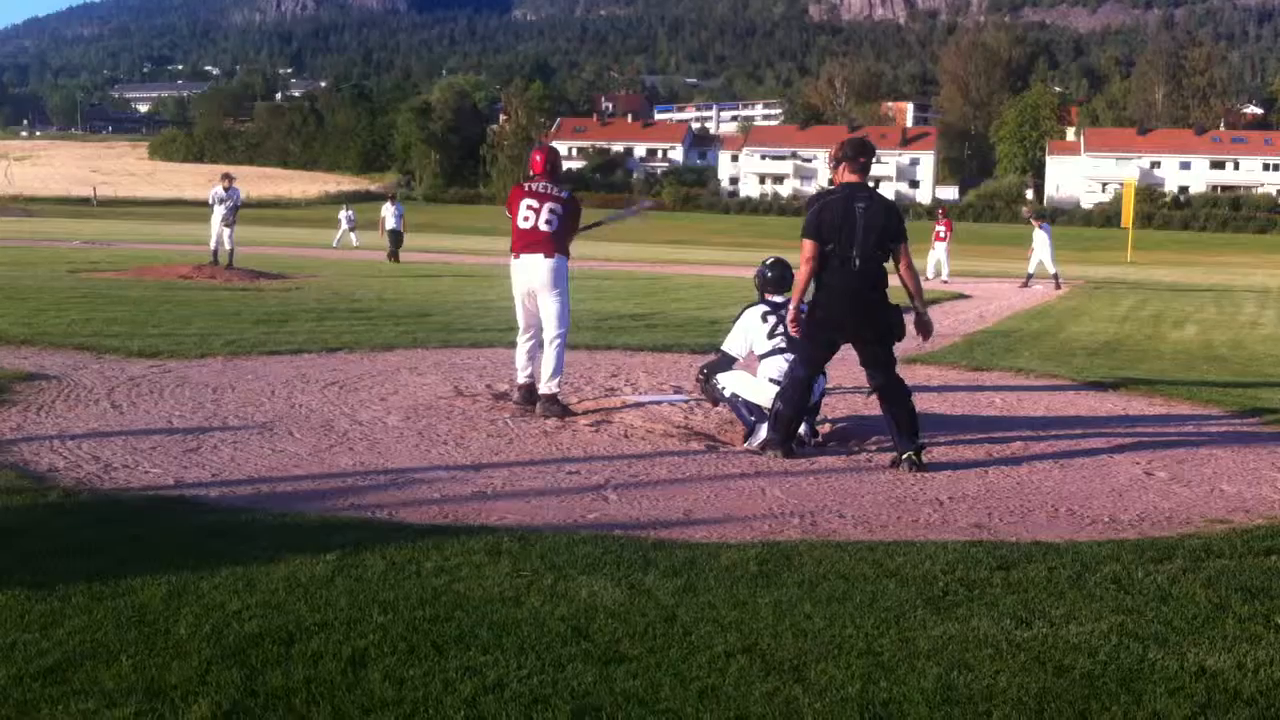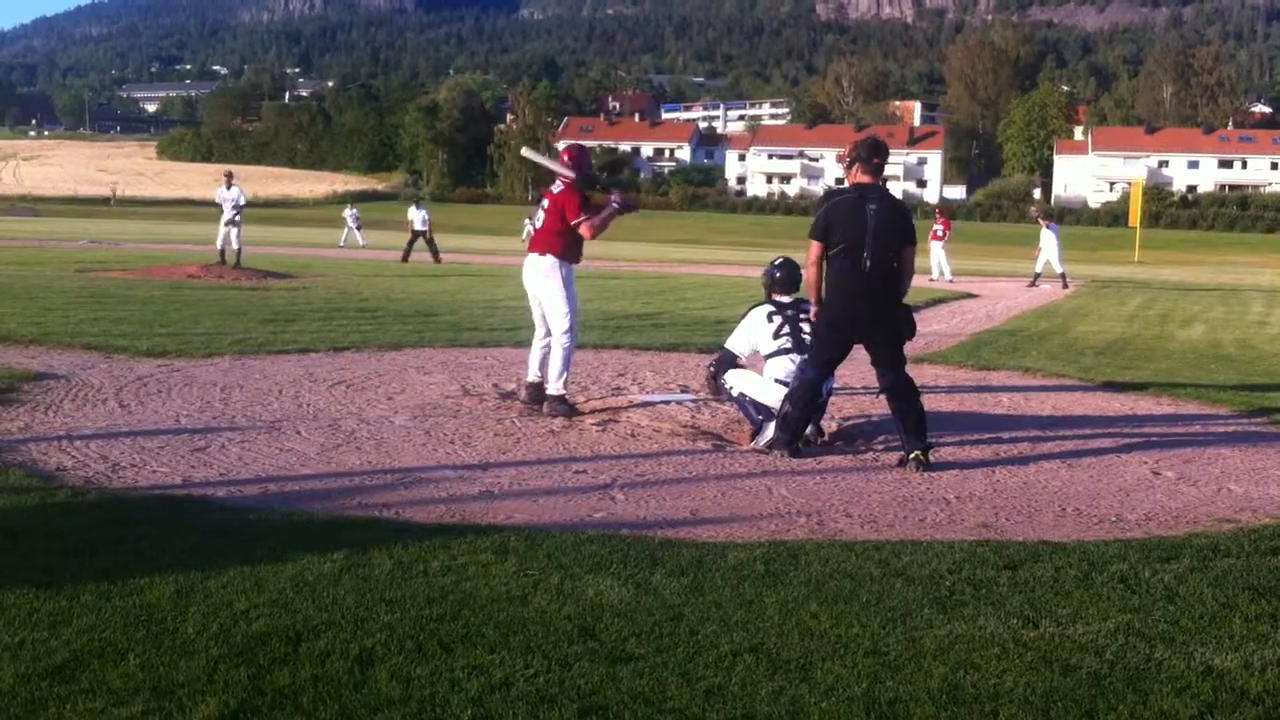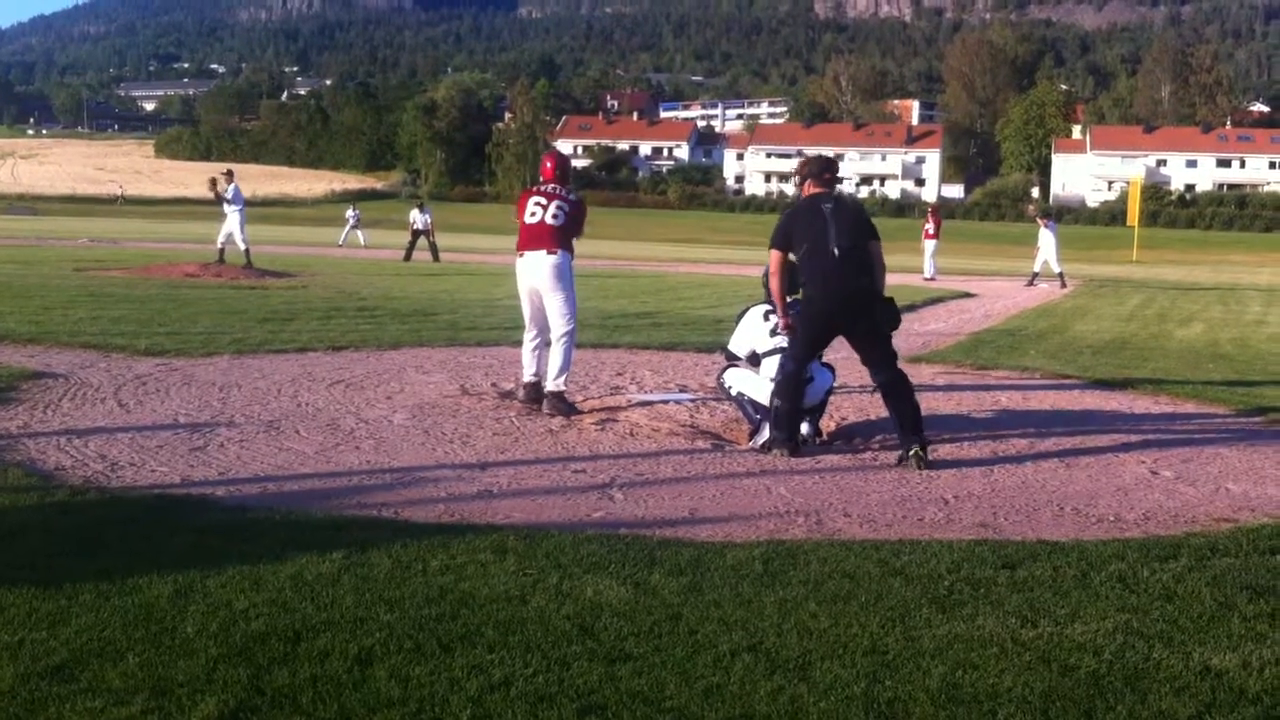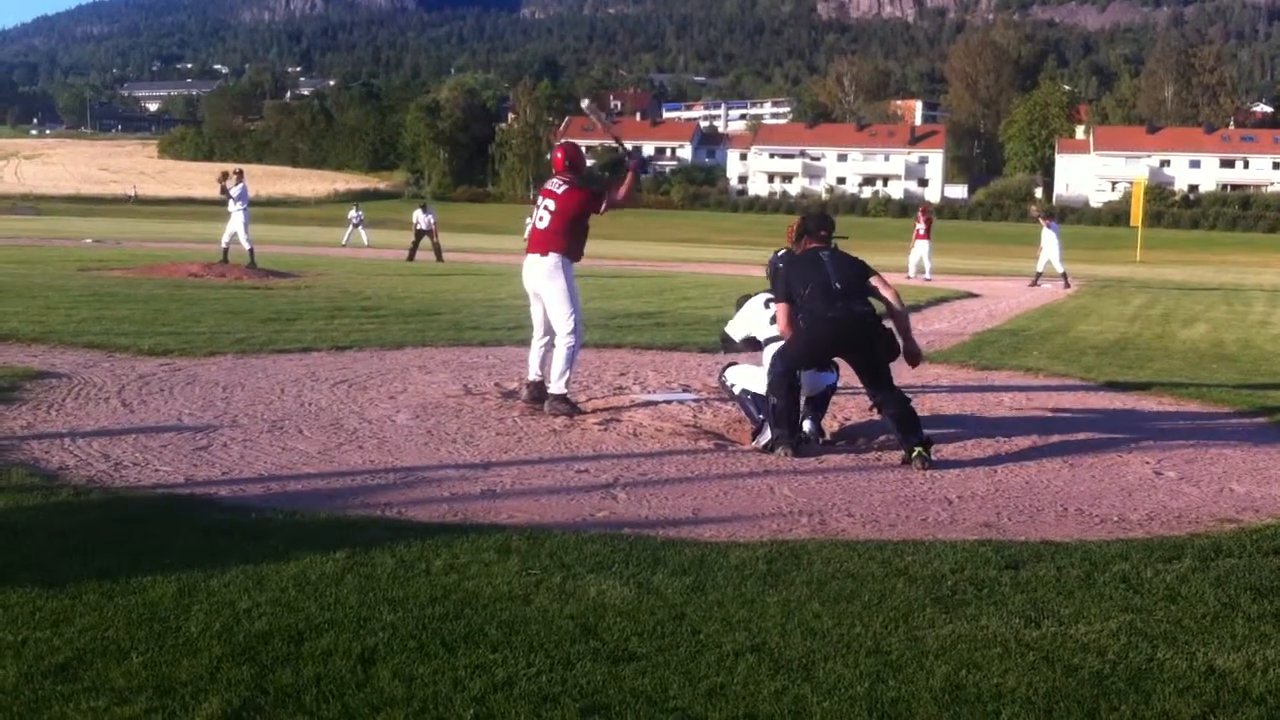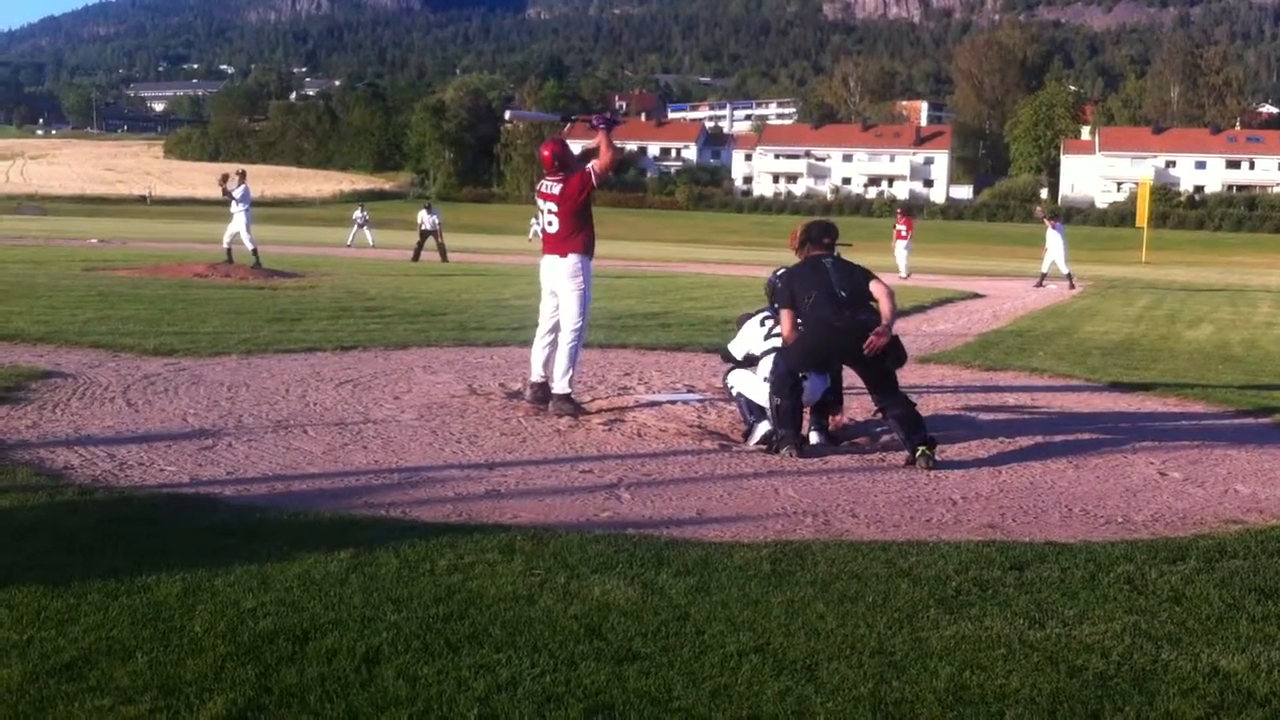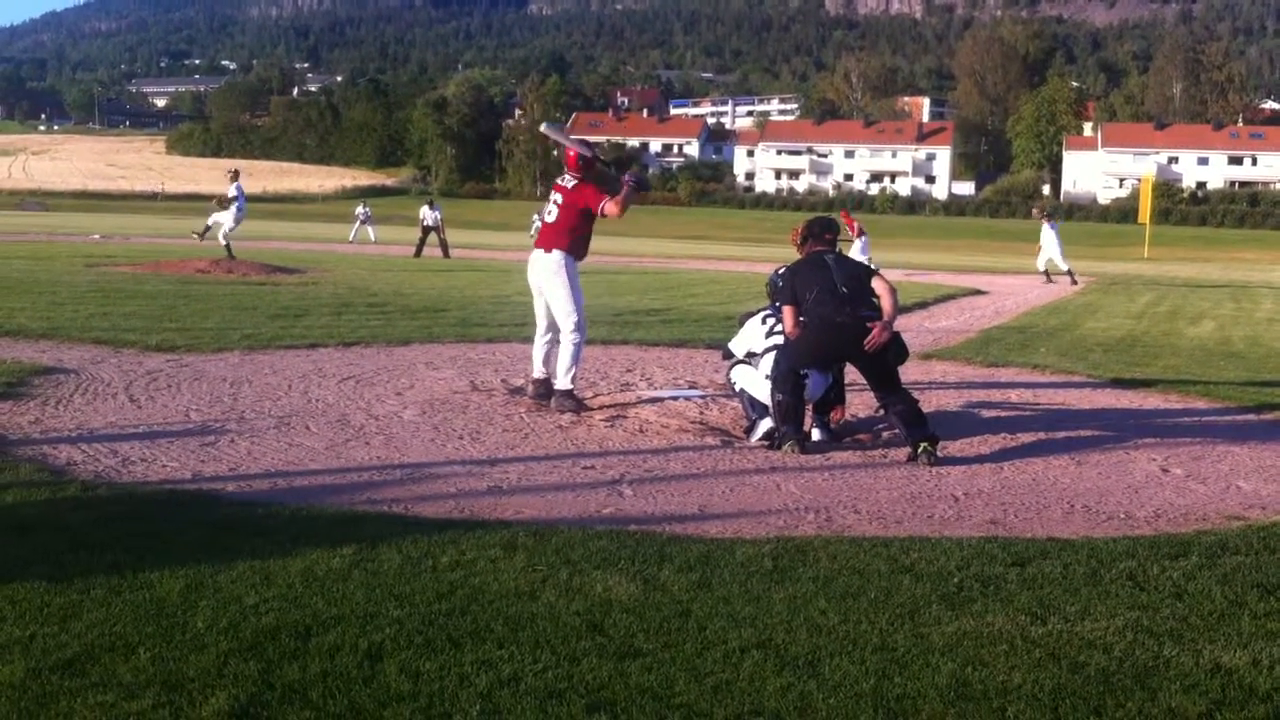
dt=0.7s
person 1, frame 1
left shoulder: (823, 204)
right shoulder: (887, 208)
left elbow: (808, 260)
right elbow: (904, 265)
left wrist: (794, 305)
right wrist: (920, 310)
left hip: (829, 307)
right hip: (872, 308)
left knee: (802, 372)
right knee: (885, 377)
left ankle: (778, 440)
right ankle: (909, 450)
person 1, frame 2
left shoulder: (833, 204)
right shoulder: (898, 210)
left elbow: (814, 260)
right elbow: (907, 268)
left wrist: (815, 302)
left hip: (840, 307)
right hip: (882, 308)
left knee: (813, 371)
right knee: (895, 377)
left ankle: (784, 438)
right ankle: (916, 449)
person 1, frame 3
left shoulder: (793, 214)
right shoulder: (855, 210)
left elbow: (775, 270)
right elbow: (878, 263)
left wrist: (783, 314)
right wrist: (875, 303)
left hip: (819, 301)
right hip: (862, 298)
left knee: (793, 366)
right knee: (887, 371)
left ankle: (782, 439)
right ankle: (914, 445)
person 1, frame 4
left shoulder: (790, 266)
right shoulder: (851, 262)
left elbow: (784, 325)
right elbow: (888, 293)
left wrist: (805, 352)
right wrist: (908, 338)
left hip: (821, 326)
right hip: (863, 326)
left knee: (782, 366)
right knee: (884, 389)
left ankle: (783, 440)
right ankle: (916, 446)
person 1, frame 5
left shoulder: (793, 274)
right shoulder: (853, 269)
left elbow: (788, 331)
right elbow: (885, 292)
left wrist: (806, 355)
right wrist: (886, 327)
left hip: (824, 334)
right hip: (866, 334)
left knee: (784, 368)
right knee: (889, 393)
left ankle: (788, 440)
right ankle: (921, 447)
person 1, frame 6
left shoulder: (795, 271)
right shoulder: (855, 265)
left elbow: (791, 328)
right elbow: (885, 289)
left wrist: (810, 349)
right wrist: (887, 323)
left hip: (824, 331)
right hip: (866, 330)
left knee: (785, 367)
right knee: (890, 389)
left ankle: (789, 437)
right ankle: (923, 443)
person 2, frame 1
left shoulder: (518, 192)
right shoulder: (569, 200)
left hip: (521, 265)
right hip: (551, 265)
left knee: (528, 331)
right knee: (554, 334)
left ankle: (524, 388)
right ankle: (548, 397)
person 2, frame 2
left shoulder: (557, 189)
right shoulder: (571, 191)
left elbow: (588, 213)
right elbow: (588, 231)
left wrist: (614, 205)
right wrist: (613, 208)
left hip: (533, 265)
right hip: (551, 266)
left knee: (544, 331)
right knee: (563, 333)
left ankle: (533, 387)
right ankle: (554, 397)
person 2, frame 3
left shoulder: (527, 196)
right shoulder: (575, 203)
left hip: (525, 262)
right hip: (554, 262)
left knee: (534, 329)
right knee: (563, 332)
left ankle: (530, 386)
right ankle: (554, 394)
person 2, frame 4
left shoulder: (547, 187)
right shoulder: (579, 194)
right elbow: (617, 200)
left wrist: (627, 169)
right wrist: (633, 171)
left hip: (532, 264)
right hip: (554, 265)
left knee: (543, 331)
right knee: (568, 332)
left ankle: (534, 386)
right ankle: (556, 396)
person 2, frame 5
left shoulder: (543, 186)
right shoulder: (575, 185)
left elbow: (576, 164)
right elbow: (607, 159)
left wrist: (595, 140)
right wrist: (603, 129)
left hip: (549, 264)
right hip: (572, 265)
left knee: (547, 328)
right knee: (571, 332)
left ankle: (537, 385)
right ankle: (560, 396)
person 2, frame 6
left shoulder: (562, 184)
right shoulder: (585, 189)
left elbow: (602, 202)
right elbow: (616, 210)
left wrist: (625, 189)
right wrist: (629, 187)
left hip: (537, 261)
right hip: (557, 263)
left knee: (546, 329)
right knee: (573, 332)
left ankle: (539, 383)
right ankle: (562, 393)
person 3, frame 1
left shoulder: (754, 313)
left elbow: (726, 358)
left wrist: (705, 372)
left hip: (772, 393)
left knee: (719, 377)
right knee: (818, 374)
left ankle: (760, 426)
right ankle: (804, 425)
person 3, frame 2
left shoulder: (760, 313)
right shoulder: (811, 310)
left elbow: (728, 356)
left wrist: (714, 370)
left hip: (778, 394)
left knee: (728, 376)
left ankle: (769, 424)
right ankle: (810, 424)
person 3, frame 3
left shoulder: (756, 313)
left elbow: (732, 355)
left hip: (774, 393)
right hip: (811, 393)
left knee: (727, 375)
right knee: (827, 371)
left ankle: (766, 424)
right ankle: (808, 424)
person 3, frame 4
left shoulder: (759, 302)
left elbow: (727, 340)
right hip: (812, 379)
left knee: (729, 375)
right knee: (830, 371)
left ankle: (767, 425)
right ankle: (811, 424)
person 3, frame 5
left shoulder: (757, 321)
left elbow: (727, 356)
right elbow: (834, 364)
right wrist: (837, 402)
left hip: (771, 392)
right hip: (809, 393)
left knee: (733, 376)
right knee: (828, 375)
left ankle: (758, 424)
right ankle: (818, 430)
person 3, frame 6
left shoulder: (759, 319)
left elbow: (727, 354)
right elbow: (836, 363)
right wrist: (839, 401)
left hip: (771, 391)
right hip: (809, 392)
left knee: (737, 370)
right knee: (830, 371)
left ankle: (761, 421)
right ankle: (820, 426)
